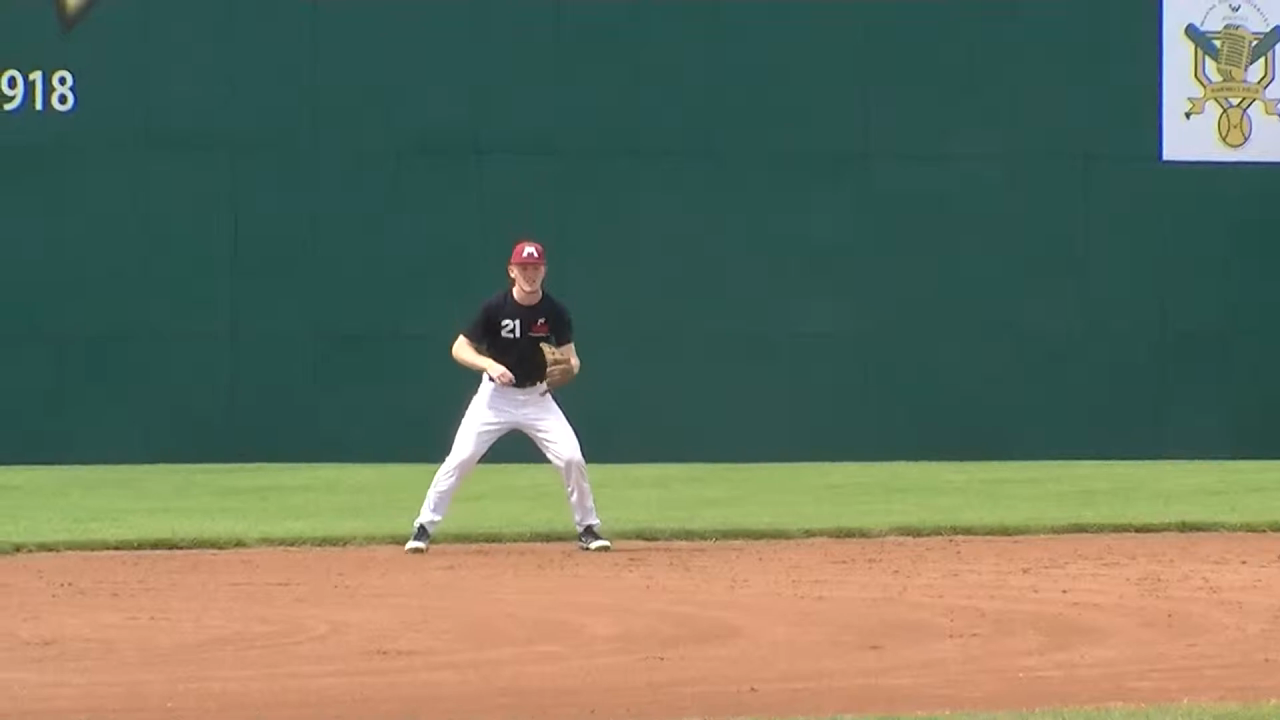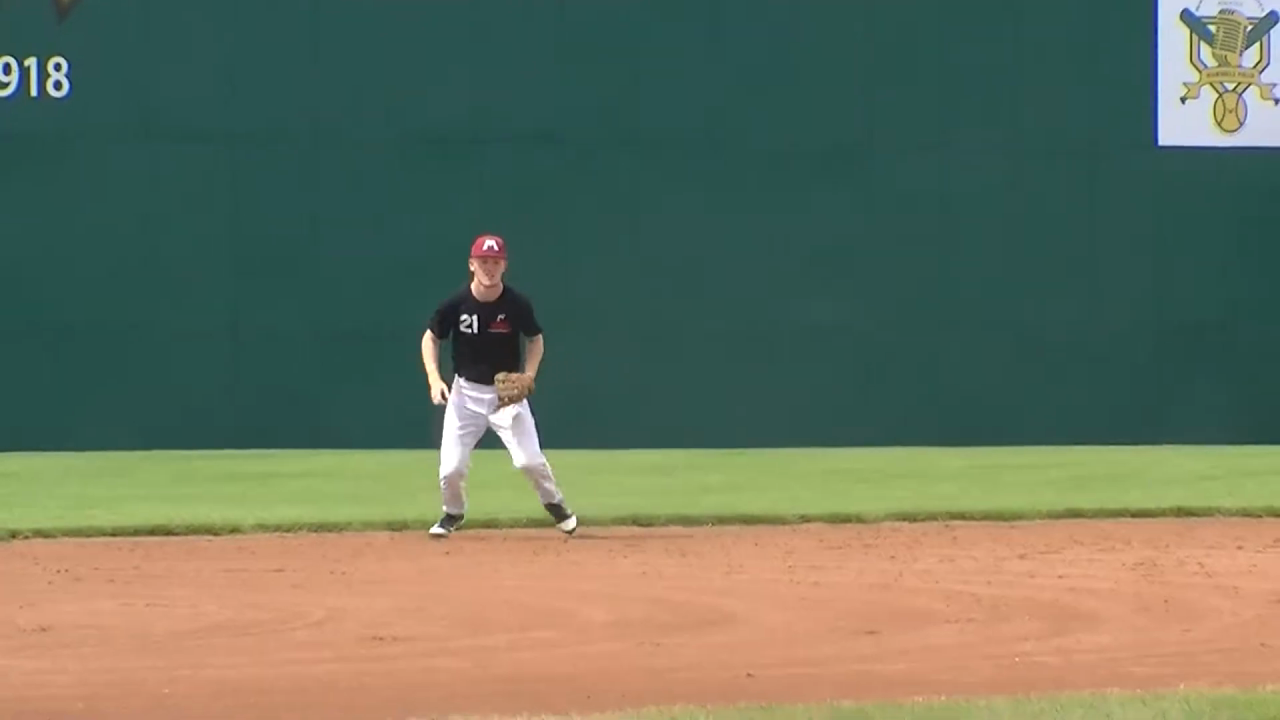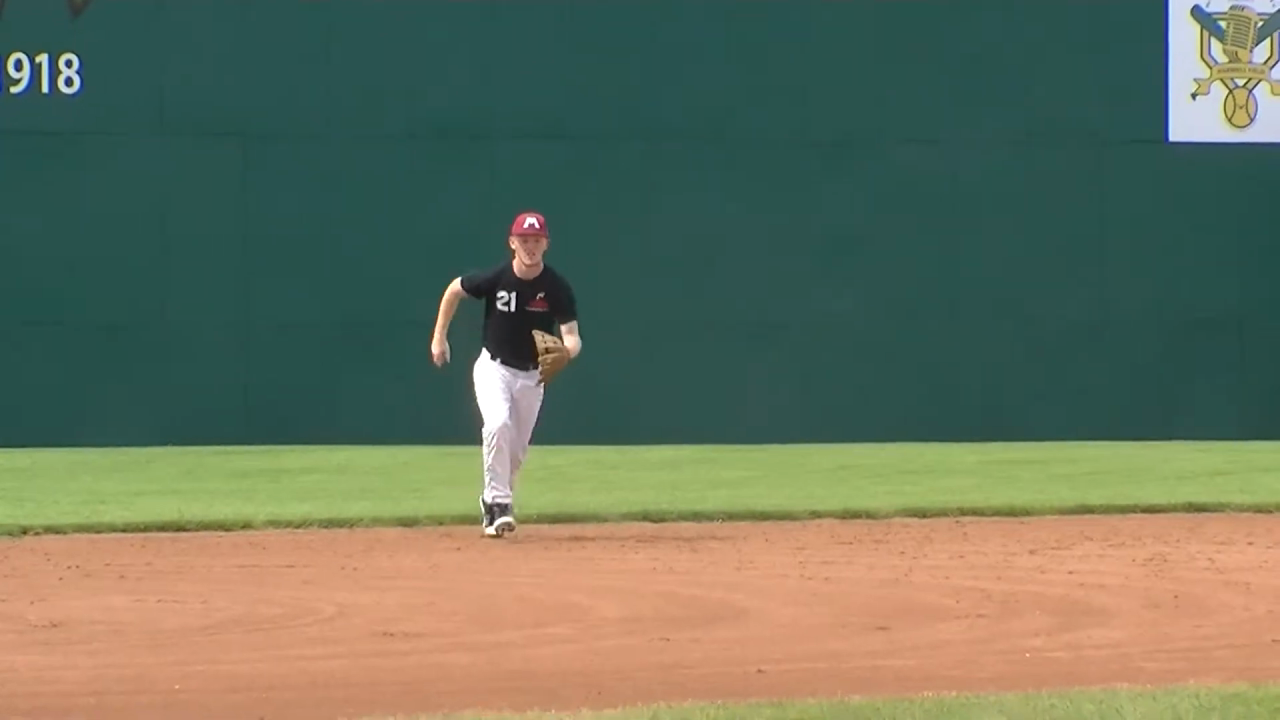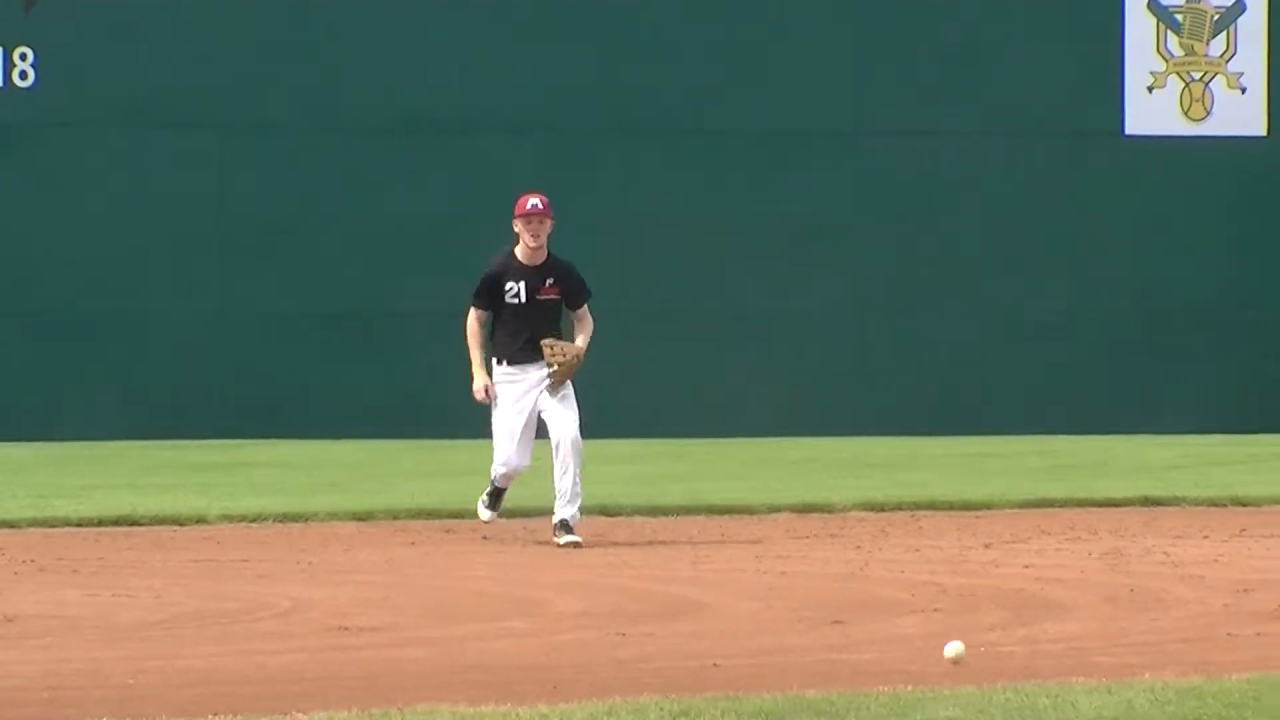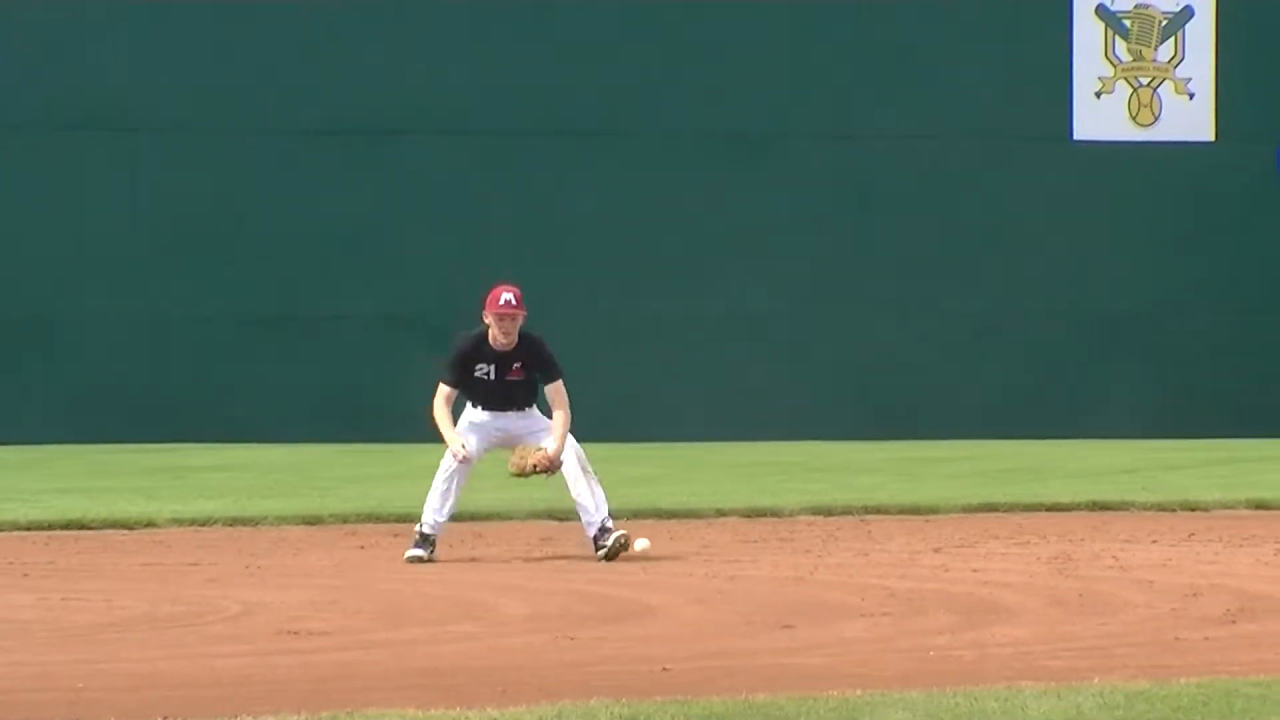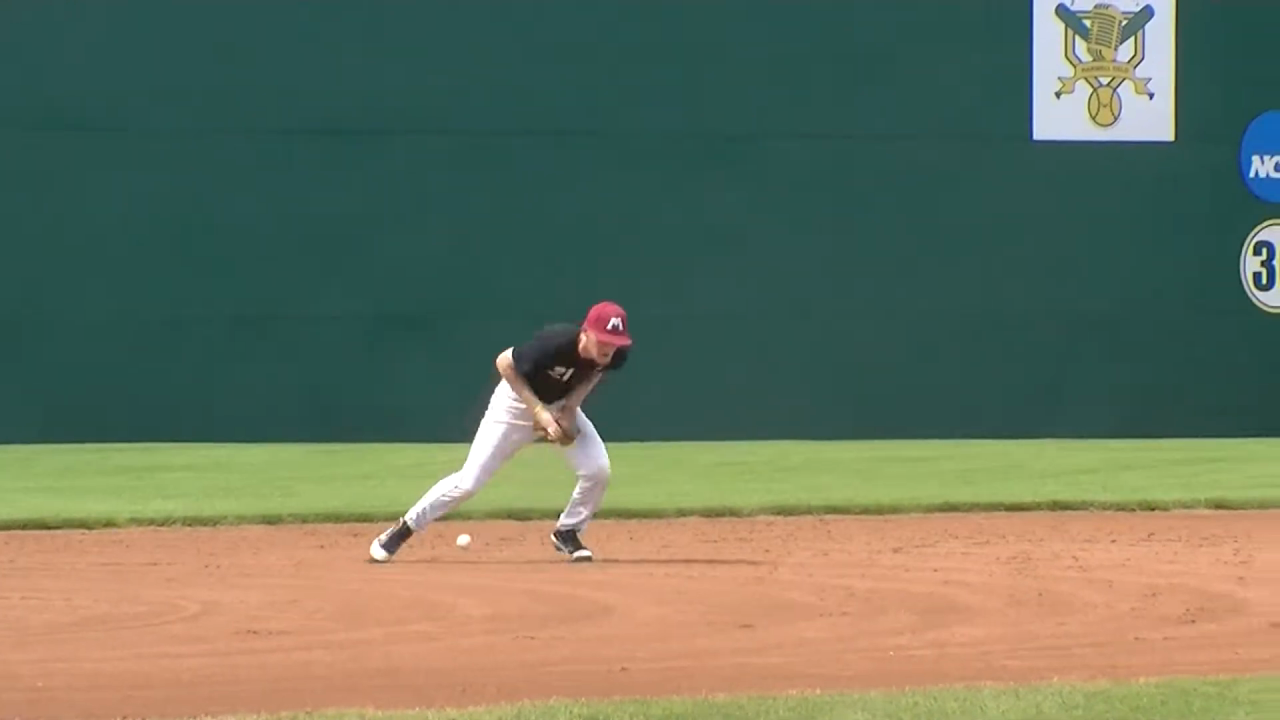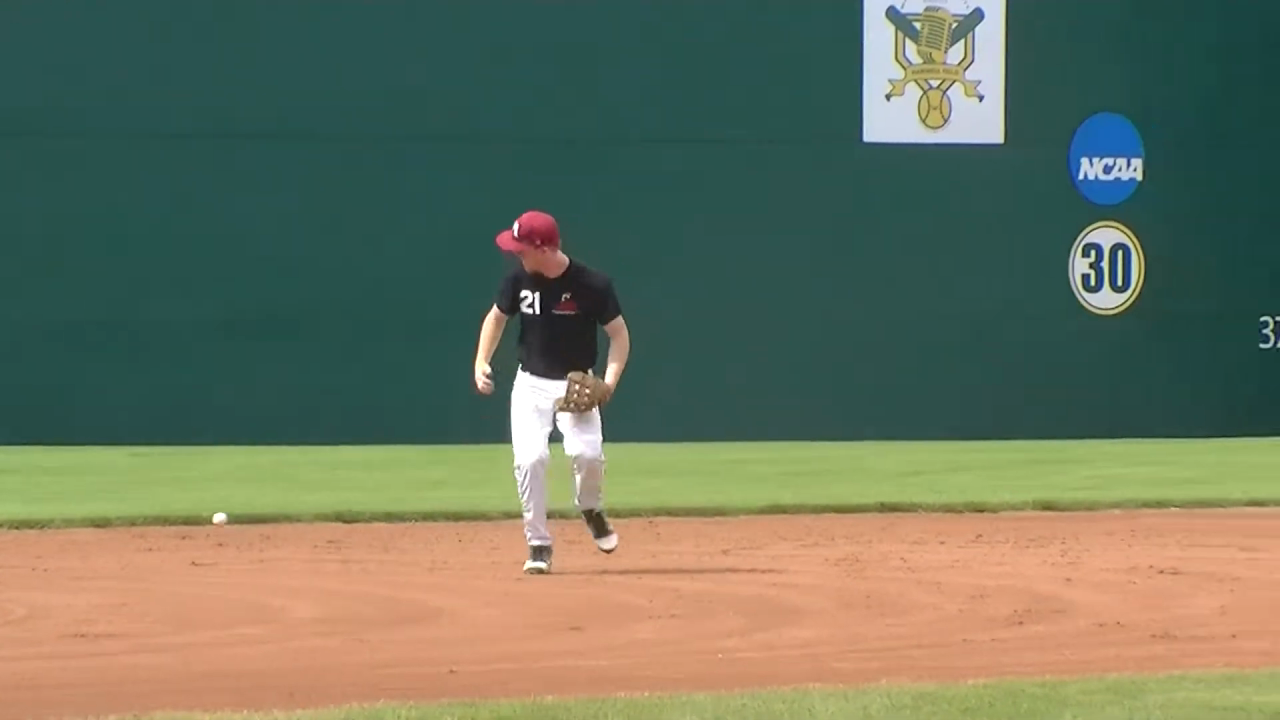
dt=0.5s
person 1, frame 1
left shoulder: (555, 311)
right shoulder: (494, 307)
left elbow: (571, 357)
right elbow: (459, 349)
left wrist: (568, 368)
right wrist: (488, 363)
left hip: (536, 396)
right hip: (495, 395)
left knee: (572, 458)
right knee: (459, 460)
left ankle: (587, 529)
right ankle: (424, 527)
person 1, frame 2
left shoulder: (519, 304)
right shoulder: (454, 304)
left elbow: (535, 342)
right elbow: (430, 339)
left wrist: (527, 379)
right wrist: (434, 379)
right hip: (467, 392)
left knee: (530, 461)
right knee: (451, 469)
left ankle: (553, 502)
right ankle: (453, 513)
person 1, frame 3
left shoulder: (558, 287)
right shoulder: (494, 277)
left elbow: (572, 337)
right elbow: (453, 290)
left wrist: (568, 351)
right wrist: (438, 338)
left hip: (531, 376)
right hip: (493, 369)
left knee: (514, 451)
right knee: (498, 425)
left ankle: (496, 502)
right ankle: (497, 503)
person 1, frame 4
left shoulder: (563, 271)
right shoulder: (497, 272)
left elbow: (584, 318)
right elbow: (474, 320)
left wrist: (579, 347)
right wrist: (478, 372)
left hip: (553, 373)
right hip: (509, 375)
left knee: (568, 440)
right knee: (512, 462)
left ankle: (565, 520)
right ankle: (496, 486)
person 1, frame 5
left shoulder: (534, 348)
right shoulder: (468, 349)
left elbow: (560, 406)
right elbow: (442, 401)
left wrist: (556, 445)
right wrist: (451, 437)
left hip: (523, 417)
right hip: (480, 417)
left knee: (571, 450)
right knee: (458, 454)
left ankle: (601, 530)
right ankle: (427, 535)
person 1, frame 6
left shoulder: (616, 355)
right shoulder: (548, 347)
right elbow: (504, 363)
left wrist: (570, 406)
right wrist: (538, 410)
left hip: (559, 404)
right hip: (519, 403)
left knee: (599, 471)
right knee: (469, 481)
left ankle: (567, 532)
right ankle: (408, 526)
person 1, frame 7
left shoulder: (593, 284)
right shoulder: (518, 277)
left elbow: (619, 335)
right elbow: (496, 317)
left wrist: (609, 383)
right wrist: (481, 362)
right hip: (531, 386)
left knee: (587, 453)
right knee: (532, 458)
left ankle: (591, 509)
right ankle: (539, 543)
